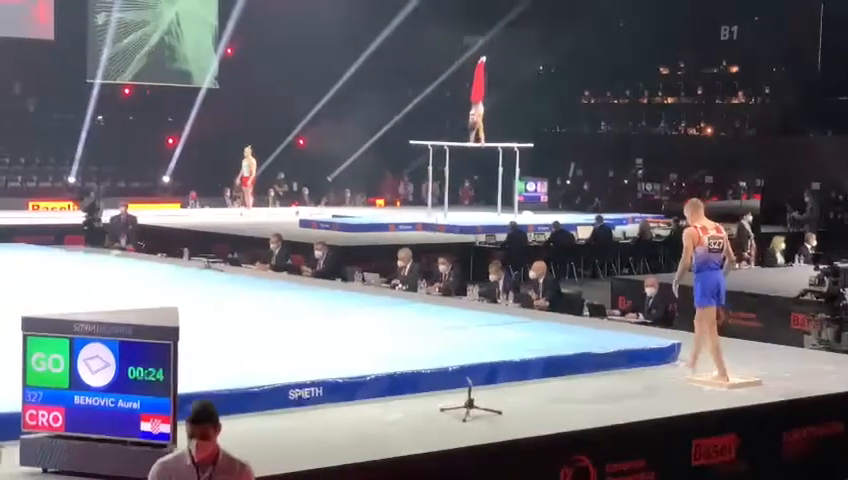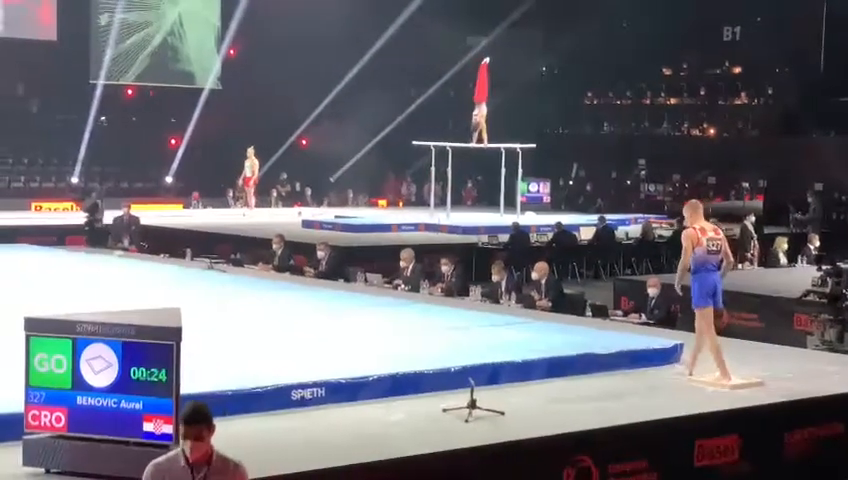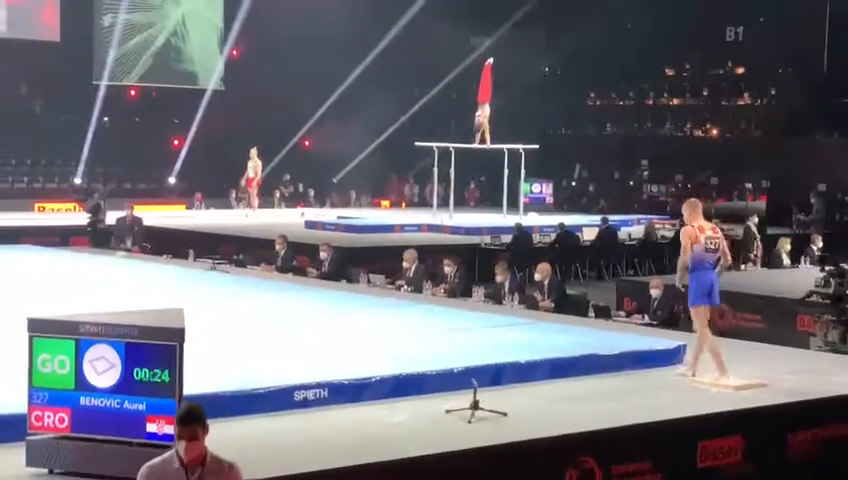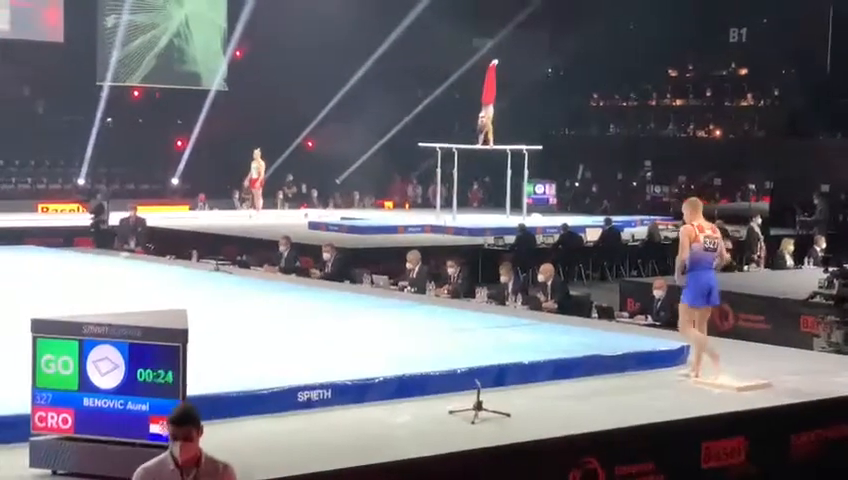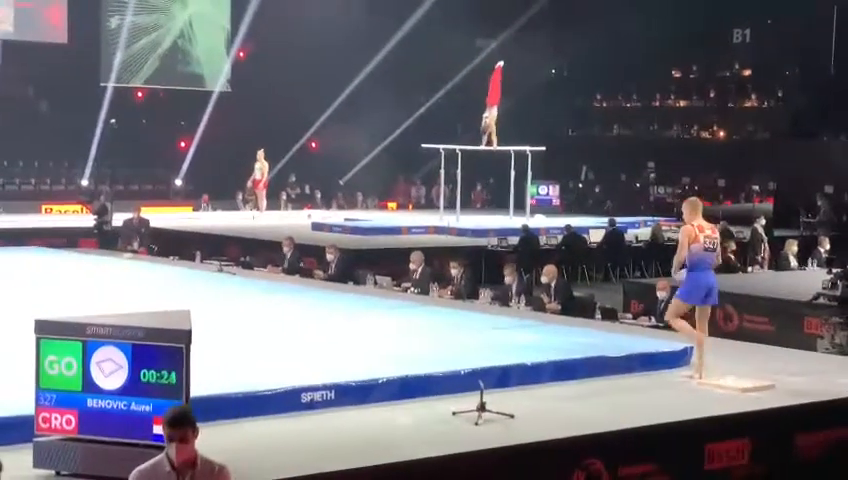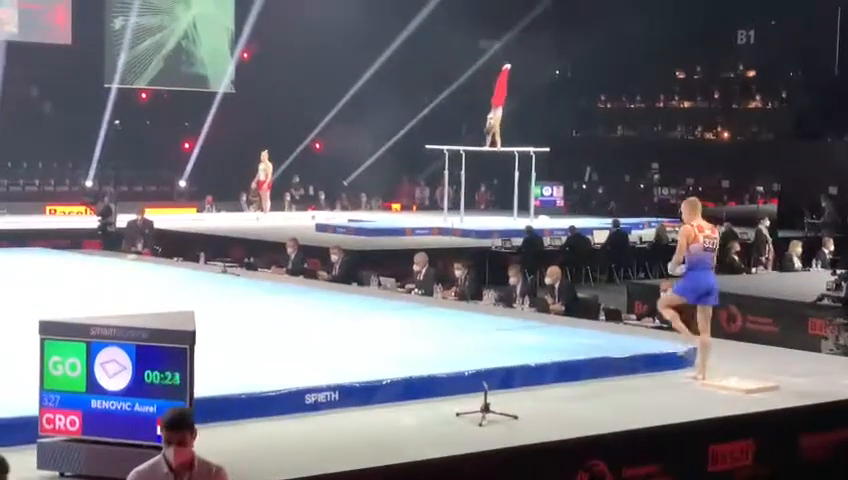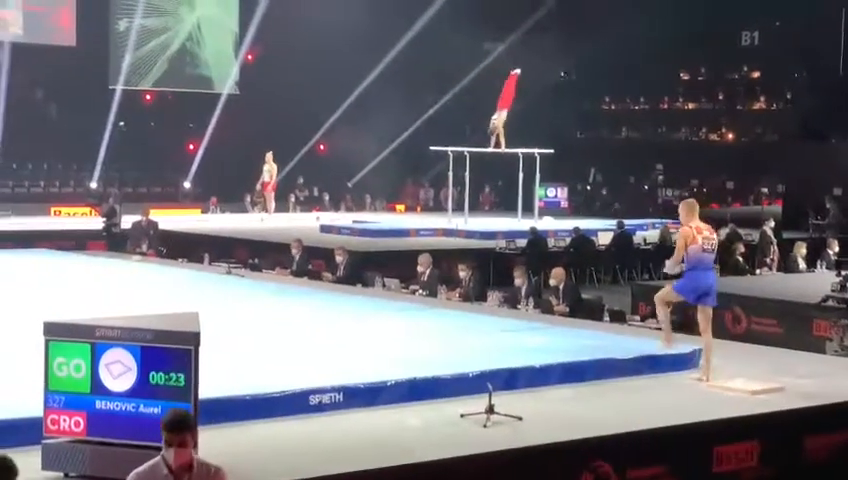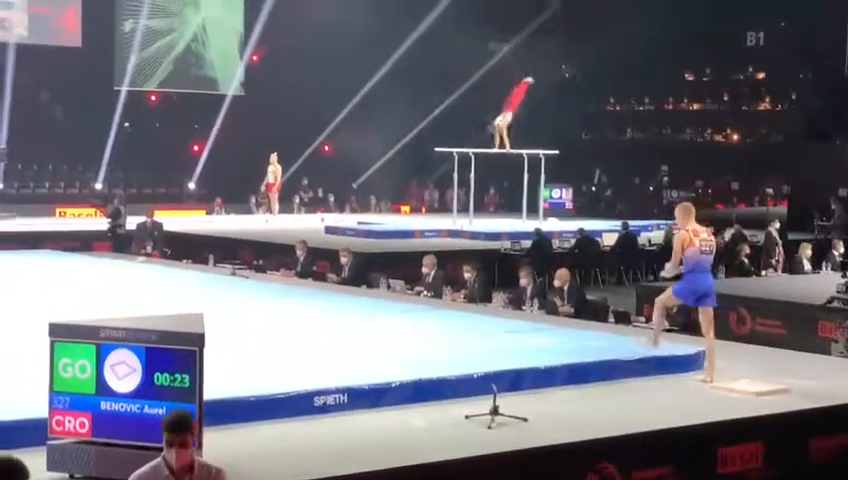
dt=0.1s
person 1, frame 1
left shoulder: (691, 232)
right shoulder: (720, 230)
left elbow: (686, 262)
right elbow: (731, 259)
left wrist: (676, 281)
left hip: (704, 279)
right hip: (719, 278)
left knee: (710, 329)
right knee: (699, 322)
left ankle: (722, 373)
right ankle: (692, 362)
person 1, frame 2
left shoulder: (689, 233)
right shoulder: (718, 232)
left elbow: (685, 261)
right elbow: (729, 261)
left wrist: (678, 280)
left hip: (701, 280)
right hip: (715, 279)
left knee: (709, 330)
right knee: (701, 326)
left ankle: (724, 373)
right ankle: (690, 366)
person 1, frame 3
left shoulder: (688, 230)
right shoulder: (716, 231)
left elbow: (684, 259)
right elbow: (727, 260)
left wrist: (679, 277)
left hip: (698, 278)
right hip: (711, 278)
left knee: (702, 329)
right knee: (700, 326)
left ankle: (722, 369)
right ankle: (692, 367)
person 1, frame 4
left shoulder: (687, 229)
right shoulder: (715, 230)
left elbow: (682, 257)
right elbow: (724, 259)
left wrist: (678, 275)
left hip: (696, 279)
right hip: (711, 278)
left knee: (685, 327)
right knee: (700, 327)
left ankle: (713, 355)
right ankle: (695, 369)
person 1, frame 5
left shoulder: (687, 229)
right shoulder: (714, 230)
left elbow: (680, 256)
right elbow: (717, 259)
left wrist: (675, 271)
left hip: (695, 278)
right hip: (710, 278)
left knee: (671, 316)
right knee: (701, 327)
left ankle: (699, 341)
right ankle: (698, 370)
person 1, frame 6
left shoulder: (687, 229)
right shoulder: (714, 230)
left elbow: (678, 257)
left wrist: (672, 268)
left hip: (694, 278)
right hip: (710, 278)
left knee: (663, 304)
right knee: (704, 328)
left ankle: (688, 337)
right ankle: (701, 371)
person 1, frame 7
left shoulder: (685, 231)
right shoulder: (712, 232)
left elbow: (677, 259)
left wrist: (669, 267)
right wrist: (682, 266)
left hip: (693, 278)
right hip: (710, 278)
left knee: (659, 298)
right knee: (706, 328)
left ankle: (667, 338)
right ankle: (705, 372)
person 1, frame 8
left shoulder: (682, 234)
right shoulder: (709, 234)
left elbow: (674, 263)
left wrist: (668, 272)
right wrist: (679, 269)
left hip: (692, 281)
right hip: (708, 280)
left knee: (660, 303)
right knee: (708, 329)
left ankle: (655, 341)
right ankle: (710, 372)
